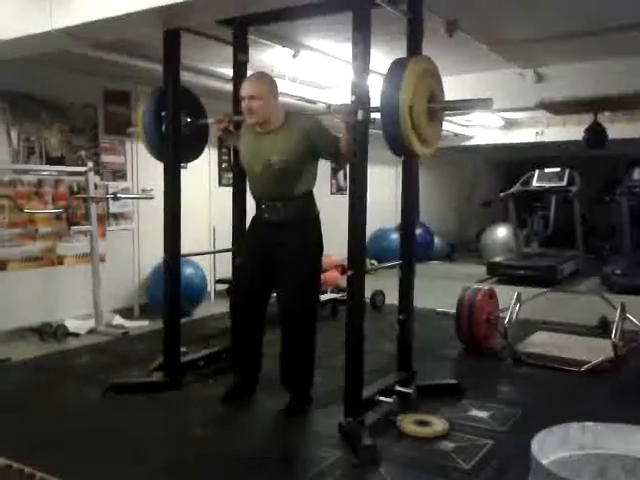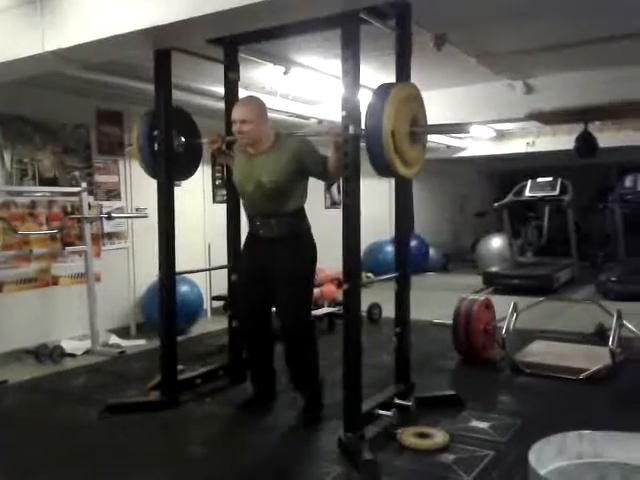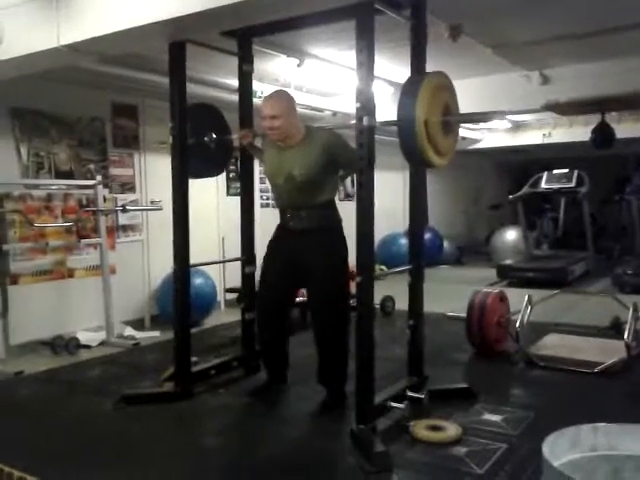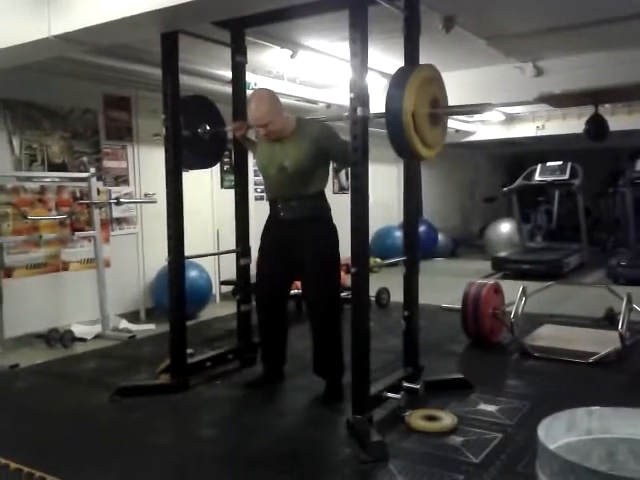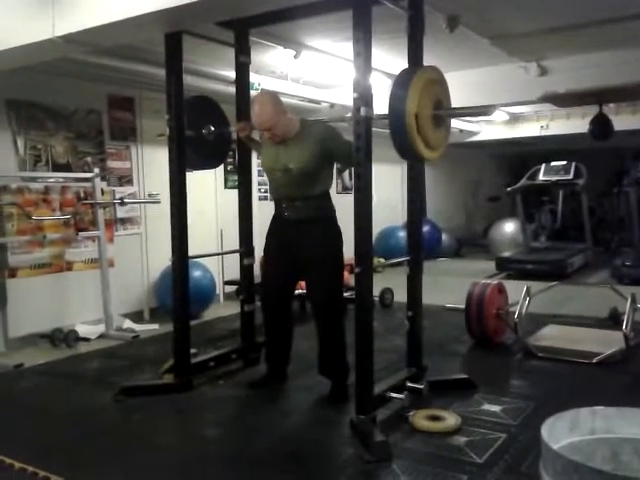
dt=0.5s
person 1, frame 1
left shoulder: (305, 127)
right shoulder: (247, 129)
left elbow: (342, 157)
left wrist: (349, 128)
right wrist: (226, 133)
left hip: (298, 225)
right hip: (261, 224)
left knee: (296, 312)
right knee: (244, 305)
left ankle: (299, 389)
right ankle: (245, 380)
person 1, frame 2
left shoulder: (294, 147)
right shoulder: (239, 150)
left elbow: (330, 175)
left wrist: (337, 149)
right wrist: (220, 152)
left hip: (292, 241)
right hip: (256, 241)
left knee: (295, 323)
right knee: (251, 320)
left ankle: (312, 396)
right ankle: (263, 389)
person 1, frame 3
left shoulder: (325, 141)
right shoulder: (270, 144)
left elbow: (358, 166)
right wrist: (250, 147)
left hip: (322, 233)
right hip: (286, 232)
left knee: (327, 314)
right knee: (268, 306)
left ankle: (335, 388)
right ankle: (275, 375)
person 1, frame 4
left shoulder: (316, 133)
right shoulder: (262, 137)
left elbow: (350, 159)
right wrist: (243, 139)
left hip: (313, 223)
right hip: (277, 223)
left knee: (322, 304)
right knee: (267, 299)
left ankle: (332, 378)
right ankle: (272, 368)
person 1, frame 5
left shoulder: (320, 134)
right shoulder: (267, 138)
left elbow: (354, 158)
right wrist: (247, 139)
left hip: (317, 223)
right hip: (282, 223)
left knee: (326, 304)
right knee: (272, 299)
left ankle: (338, 378)
right ankle: (276, 369)
